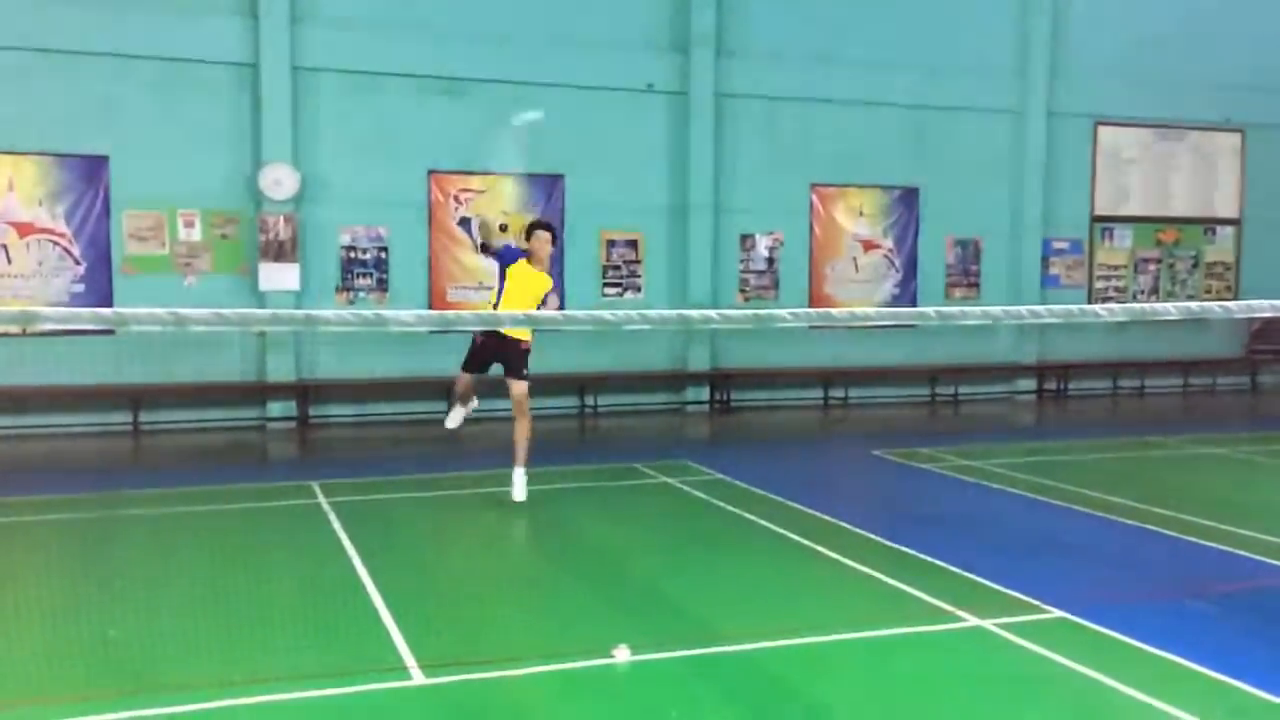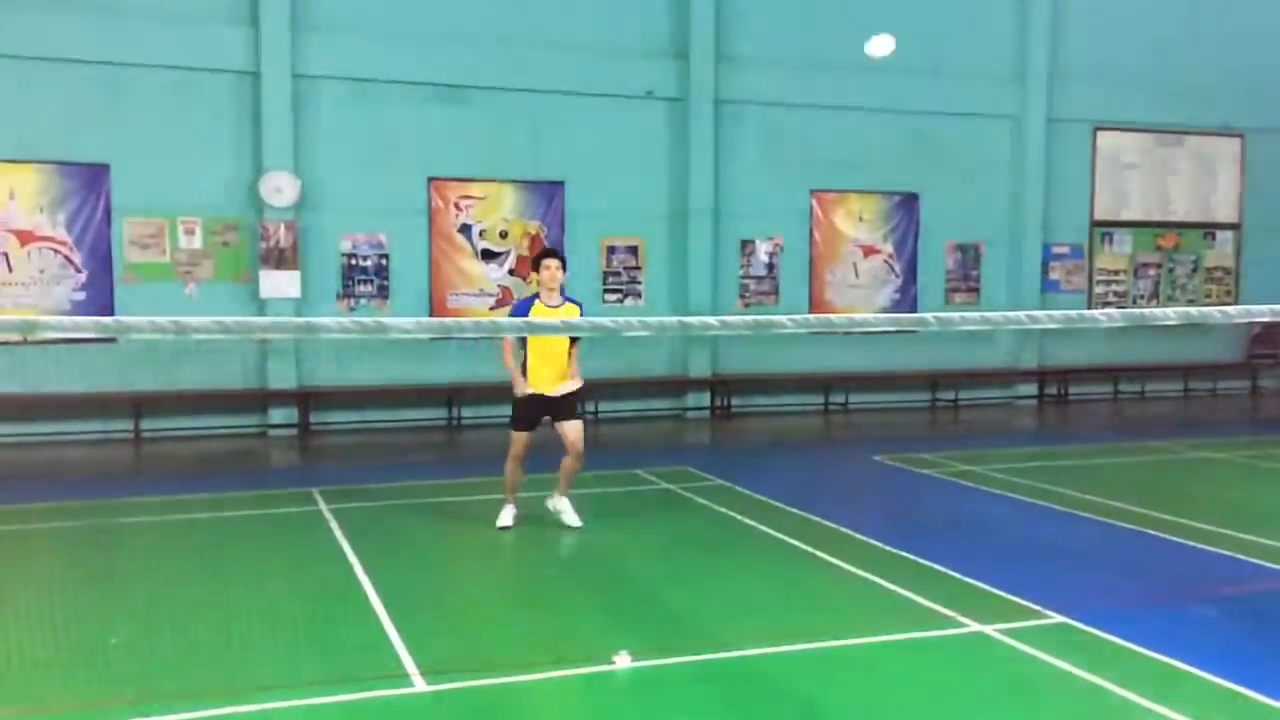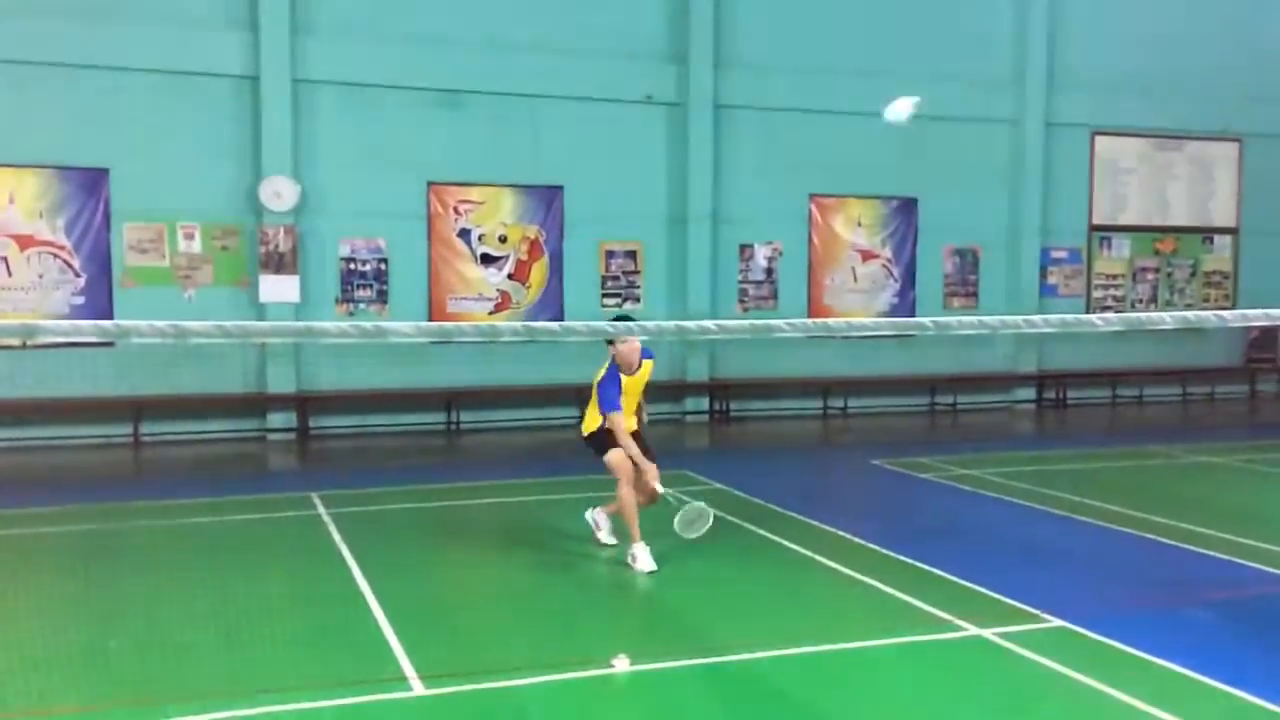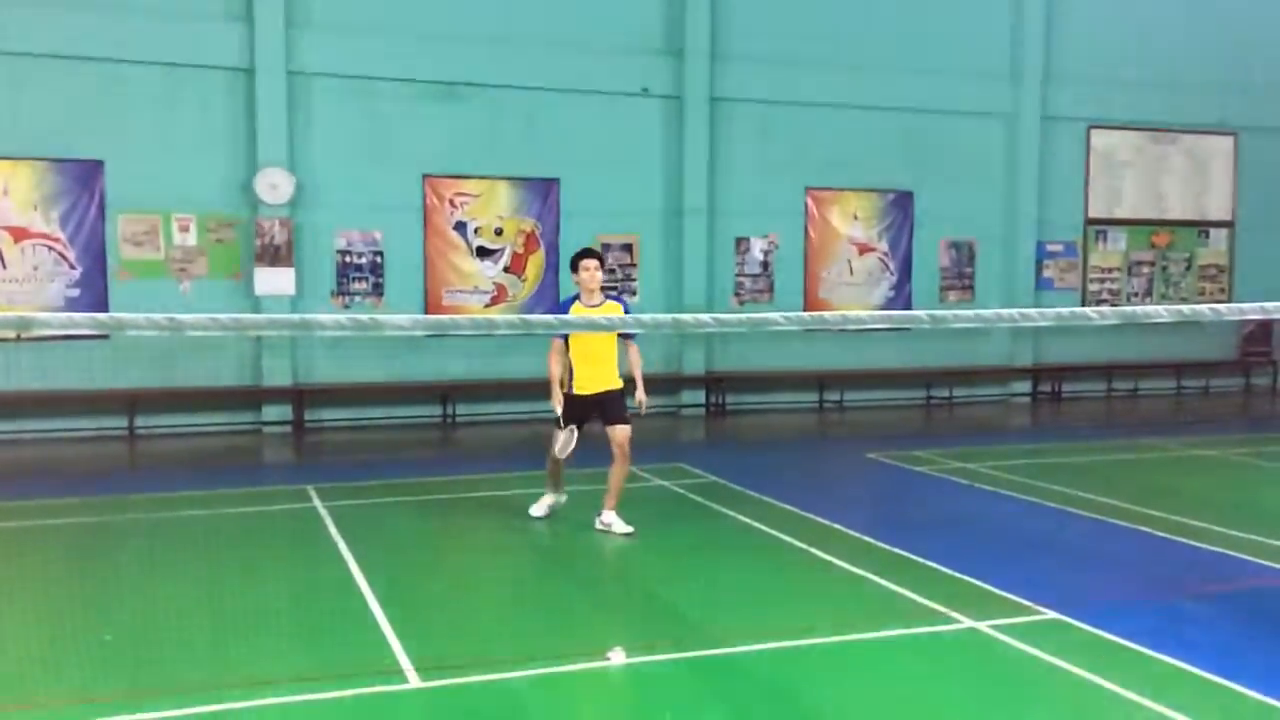
dt=0.7s
person 1, frame 1
left shoulder: (548, 283)
right shoulder: (514, 258)
right elbow: (487, 248)
left wrist: (552, 307)
left hip: (520, 342)
right hip: (493, 334)
left knee: (521, 407)
right knee: (462, 388)
left ankle: (519, 473)
right ankle: (464, 404)
person 1, frame 2
left shoulder: (575, 309)
right shoulder: (524, 308)
right elbow: (507, 346)
left wrist: (575, 370)
right wrist: (517, 379)
left hip: (563, 391)
right hip: (529, 391)
left knee: (576, 448)
right knee: (516, 453)
left ankle: (560, 498)
right ankle: (509, 505)
person 1, frame 3
left shoulder: (648, 359)
right shoulder: (609, 382)
right elbow: (618, 431)
right wrist: (643, 465)
left hip: (629, 428)
right hip: (601, 430)
left knee: (652, 490)
right knee: (626, 475)
left ankle: (600, 515)
right ankle: (637, 548)
person 1, frame 4
left shoulder: (619, 307)
right shoulder: (565, 310)
left elbow: (631, 347)
right elbow: (556, 353)
left wrist: (639, 385)
right wrist: (556, 390)
left hip: (611, 389)
right hip: (575, 391)
left knee: (622, 449)
left ankle: (608, 514)
right ankle: (554, 494)
